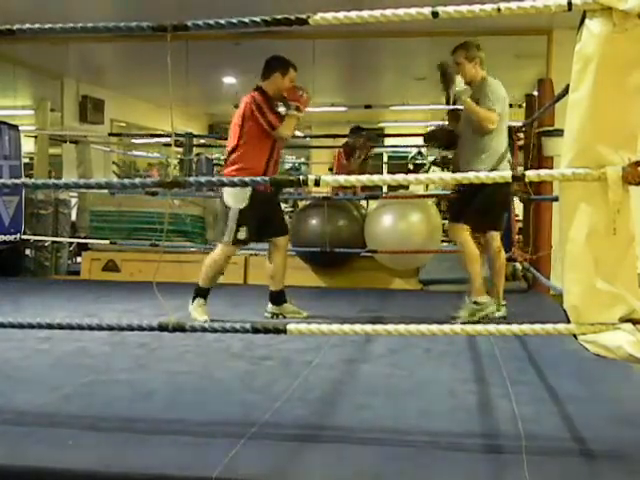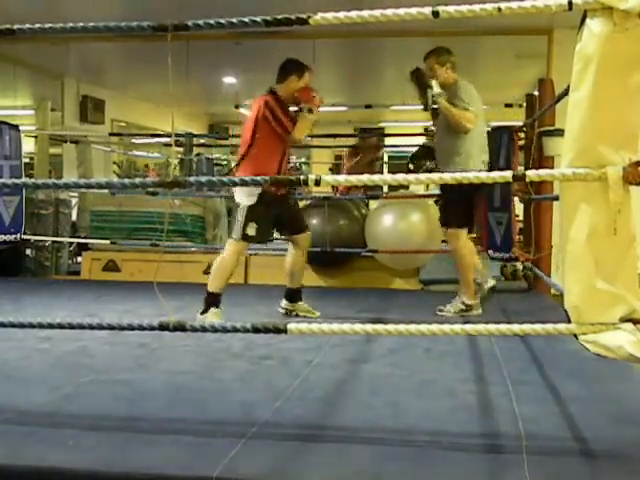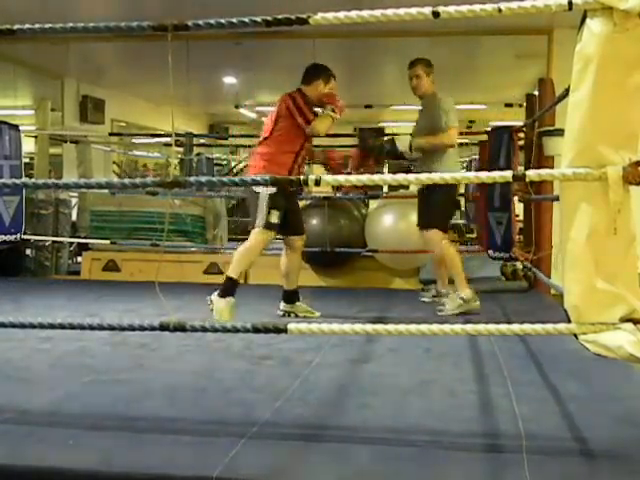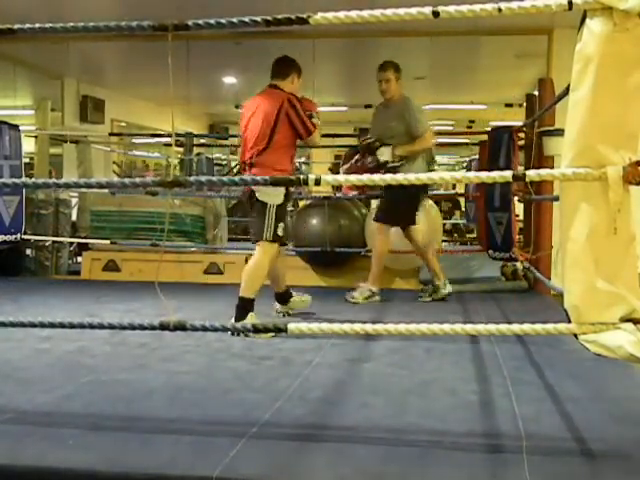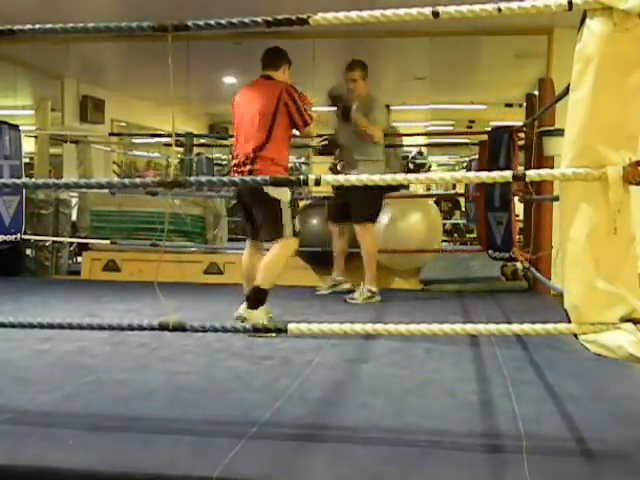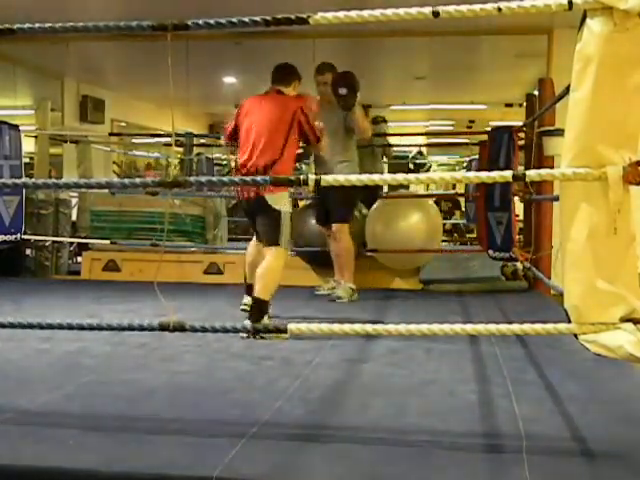
dt=0.4s
person 1, frame 1
left shoulder: (267, 103)
right shoulder: (256, 100)
left elbow: (278, 139)
right elbow: (283, 132)
left wrist: (292, 111)
right wrist: (296, 107)
left hip: (263, 187)
right hip: (243, 185)
left knee: (280, 241)
right knee: (229, 247)
left ankle: (277, 303)
right ankle: (199, 299)
person 1, frame 2
left shoulder: (278, 105)
right shoulder: (270, 103)
right elbow: (297, 135)
left wrist: (305, 109)
right wrist: (309, 108)
left hip: (277, 189)
right hip: (255, 187)
left knee: (302, 238)
right knee: (237, 245)
left ankle: (292, 300)
right ankle: (209, 309)
person 1, frame 3
left shoulder: (307, 109)
right shoulder: (294, 99)
right elbow: (318, 128)
right wrist: (333, 110)
left hip: (286, 183)
right hip: (267, 176)
left knee: (296, 241)
right knee: (262, 235)
left ankle: (290, 302)
right ankle: (224, 295)
person 1, frame 4
left shoulder: (251, 103)
right shoulder: (288, 101)
right elbow: (313, 139)
right wrist: (312, 114)
left hip: (254, 179)
left knee: (274, 246)
right knee: (267, 248)
left ankle: (284, 299)
right ankle: (242, 316)
person 1, frame 5
left shoulder: (242, 94)
right shoulder: (284, 91)
right elbow: (309, 131)
right wrist: (305, 108)
left hip: (242, 176)
right hip: (267, 175)
left knee: (254, 243)
right knee: (286, 242)
left ankle: (252, 305)
right ankle: (254, 305)
person 1, frame 6
left shoulder: (248, 104)
right shoulder: (296, 106)
left elbow: (228, 138)
right elbow: (318, 144)
right wrist: (311, 115)
left hip: (245, 186)
right hip: (272, 188)
left knee: (261, 238)
right knee: (276, 252)
left ankle: (250, 297)
right ankle: (256, 319)
person 2, frame 1
left shoulder: (489, 88)
right shoulder: (477, 92)
left elbow: (489, 123)
left wrist: (462, 96)
right wrist: (457, 154)
left hip: (487, 173)
right hip: (481, 172)
left knee: (458, 227)
right knee: (491, 235)
left ankle: (478, 297)
right ankle: (497, 302)
person 2, frame 2
left shoulder: (461, 90)
right shoulder: (452, 93)
left elbow: (466, 123)
left wrist: (438, 99)
right wrist: (432, 151)
left hip: (462, 173)
right hip: (459, 172)
left knee: (456, 234)
right knee: (458, 234)
left ankle: (468, 298)
right ankle: (481, 278)
person 2, frame 3
left shoulder: (440, 103)
right shoulder: (426, 107)
left elbow: (450, 138)
left wrist: (414, 142)
right wrist: (412, 149)
left knee: (432, 235)
right knee: (435, 234)
left ankle: (465, 293)
right ankle: (442, 288)
person 2, frame 4
left shoulder: (409, 108)
right shoulder: (380, 110)
left elbow: (428, 141)
right elbow: (373, 140)
left wrist: (396, 153)
left knee: (380, 228)
right knee: (410, 232)
left ankle: (372, 287)
right ankle: (440, 282)
person 2, frame 5
left shoulder: (374, 106)
right shoulder: (343, 105)
left elbow: (377, 136)
left wrist: (354, 114)
left hip: (368, 175)
right hip: (347, 174)
left knee: (363, 228)
right knee: (337, 226)
left ankle: (370, 287)
right ankle: (339, 277)
person 2, frame 6
left shoulder: (346, 107)
right shoulder: (313, 108)
left elbow: (365, 133)
left wrist: (353, 107)
left hip: (344, 175)
right hip: (322, 176)
left knee: (340, 229)
right knee: (329, 230)
left ankle: (349, 284)
right ankle: (338, 279)
